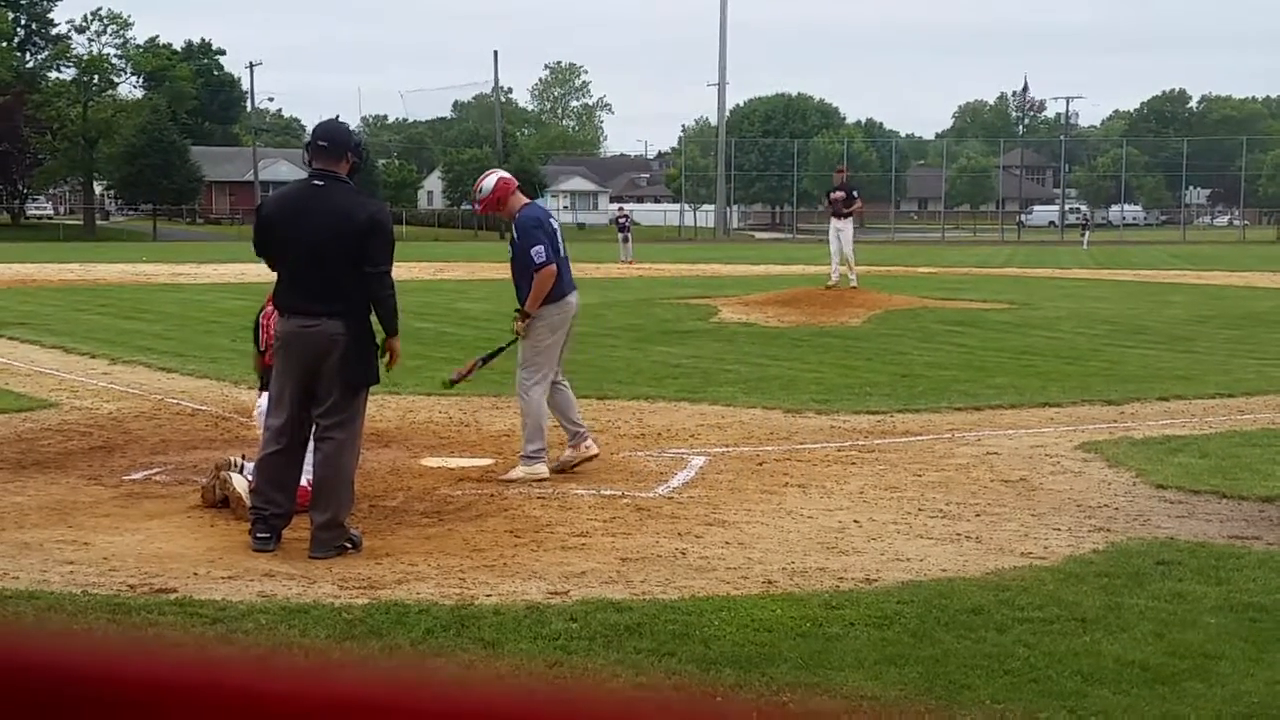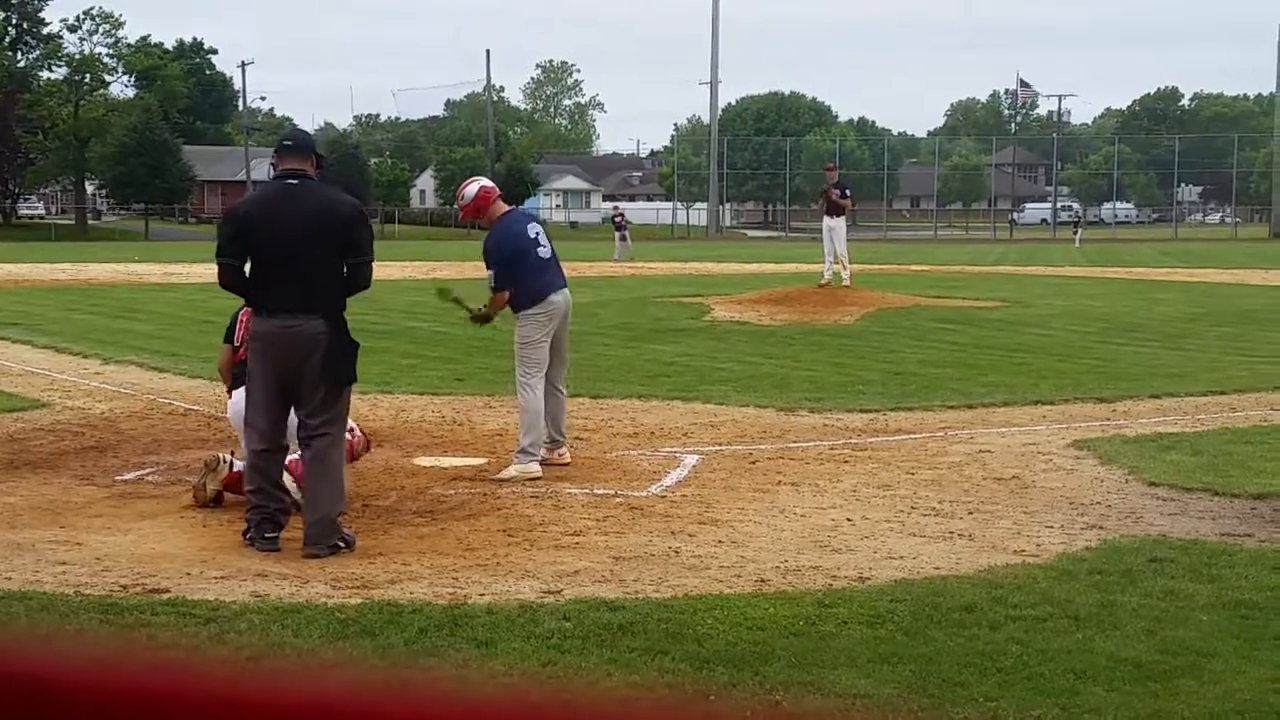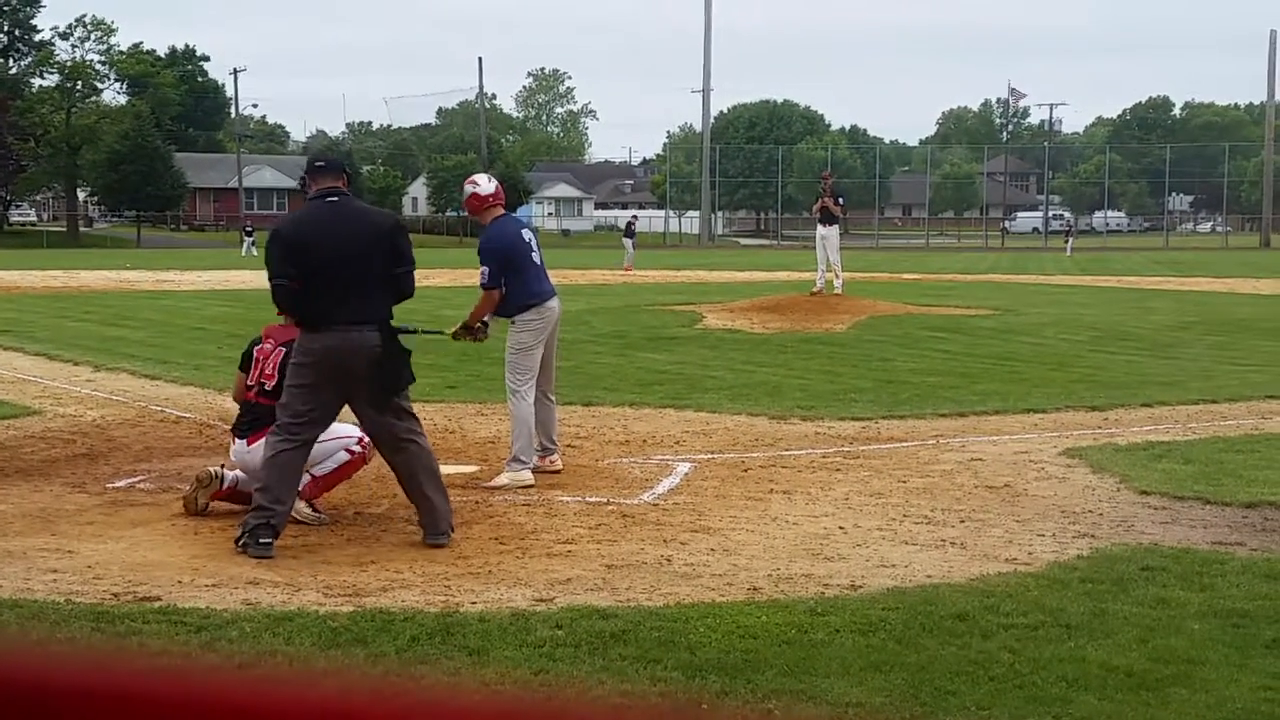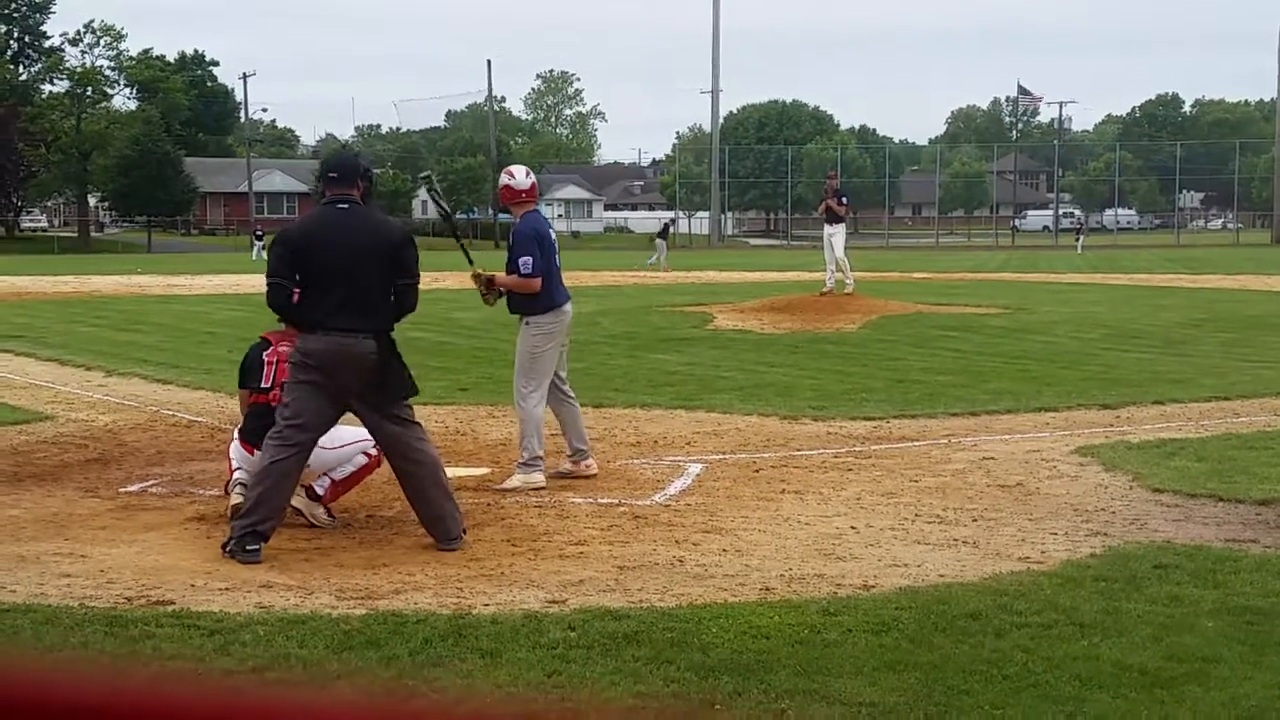
dt=0.7s
person 1, frame 1
left shoulder: (275, 205)
right shoulder: (368, 211)
right elbow: (378, 282)
right wrist: (391, 332)
left hip: (290, 328)
right hip: (344, 332)
left knee: (281, 429)
right knee: (337, 434)
left ankle: (265, 524)
right ankle: (329, 533)
person 1, frame 2
left shoulder: (245, 208)
right shoulder: (344, 207)
left elbow: (229, 275)
right elbow: (360, 277)
left hip: (267, 330)
right hip: (321, 331)
left knee: (264, 431)
right knee: (324, 434)
left ankle: (264, 523)
right ankle: (323, 531)
person 1, frame 3
left shoulder: (289, 229)
right shoulder: (385, 222)
left elbow: (285, 299)
right elbow: (404, 287)
left wrist: (313, 315)
left hip: (319, 344)
right hip: (373, 343)
left knee: (288, 435)
right knee: (403, 434)
left ankle: (261, 529)
right ankle: (438, 525)
person 1, frame 4
left shoulder: (295, 232)
right shoulder: (392, 232)
left elbow: (278, 298)
right elbow: (407, 301)
left hip: (316, 351)
right hip: (372, 351)
left knee: (285, 441)
right knee: (407, 439)
left ankle: (248, 536)
right ankle: (448, 529)
person 2, frame 1
left shoulder: (525, 222)
right shoulder: (538, 214)
left elbow: (547, 271)
left wrist: (526, 312)
left hip: (549, 307)
right hip: (563, 302)
left knee: (530, 384)
right knee: (551, 377)
left ankle: (534, 462)
right ankle: (581, 442)
person 2, frame 2
left shoulder: (497, 237)
right shoulder: (526, 219)
left elbow: (502, 293)
left wrist: (487, 313)
right wrist: (492, 306)
left hip: (537, 308)
right hip: (559, 298)
left knee: (530, 383)
right knee: (553, 379)
left ankle: (527, 460)
right ankle: (556, 447)
person 2, frame 3
left shoulder: (491, 239)
right shoulder: (518, 225)
left elbow: (493, 294)
left wrist: (470, 323)
right wrist: (483, 318)
left hip: (529, 316)
right hip: (549, 306)
left knee: (520, 391)
right knee: (543, 388)
left ankle: (520, 468)
right ankle: (548, 454)
person 2, frame 4
left shoulder: (524, 230)
right shoulder: (540, 222)
left elbow: (532, 283)
left wrist: (495, 280)
right wrist: (502, 284)
left hip: (542, 318)
right hip: (556, 311)
left knee: (529, 392)
right knee: (557, 388)
left ankle: (530, 470)
right ankle: (583, 459)
person 3, frame 1
left shoulder: (267, 307)
left elbow: (259, 365)
left hip: (265, 402)
right knee: (311, 488)
left ankle: (238, 472)
right ankle: (250, 487)
person 3, frame 2
left shoulder: (243, 312)
left elbow: (224, 365)
left hip: (238, 402)
right knee: (355, 440)
left ankle: (227, 472)
right ankle: (292, 469)
person 3, frame 3
left shoulder: (261, 340)
left elbow: (238, 395)
left hip: (241, 446)
right knee: (360, 441)
left ankle: (220, 483)
right ankle: (296, 493)
person 3, frame 4
left shoulder: (258, 349)
left elbow: (245, 409)
left hip: (249, 454)
left knee: (241, 434)
right knee: (372, 443)
left ankle: (239, 488)
right ankle: (313, 496)
